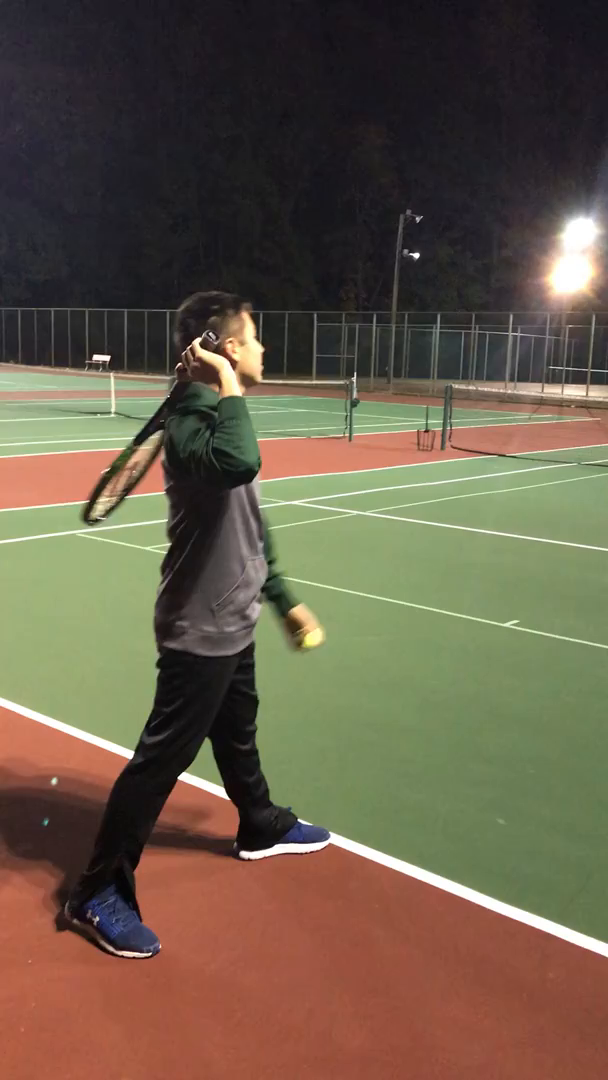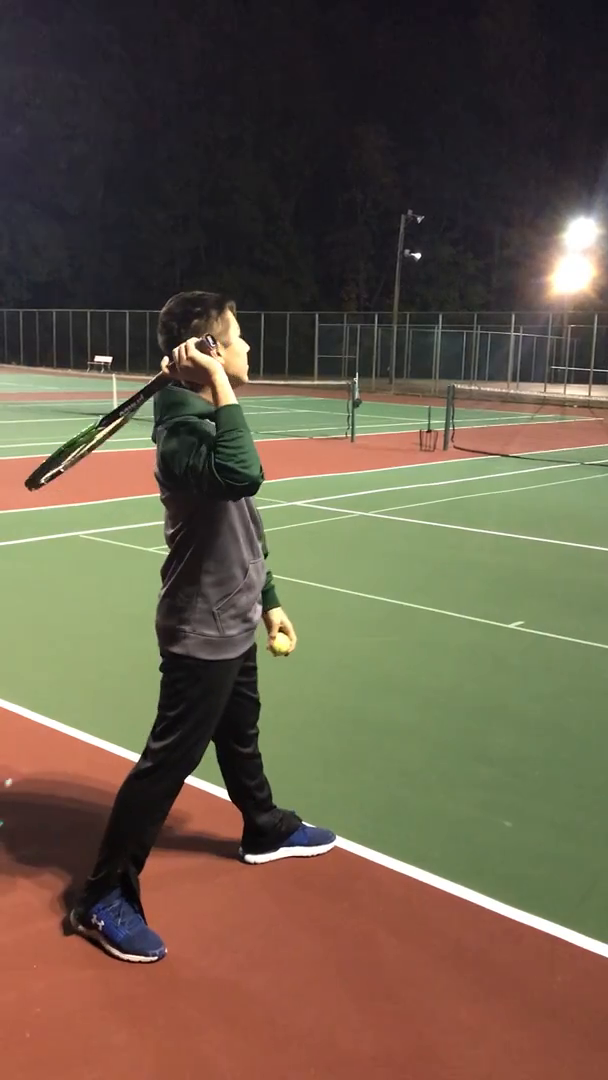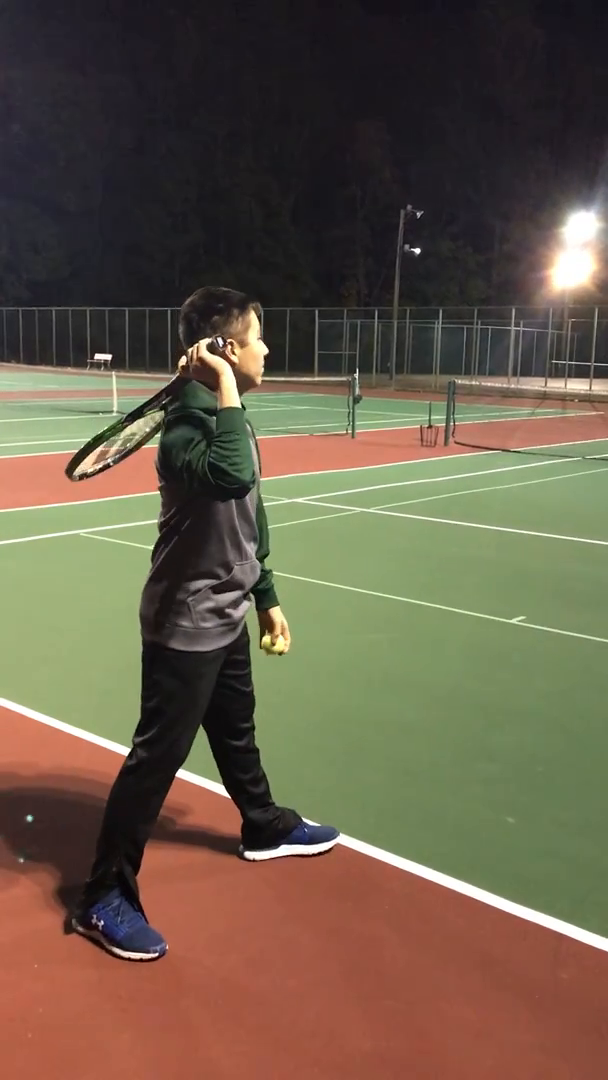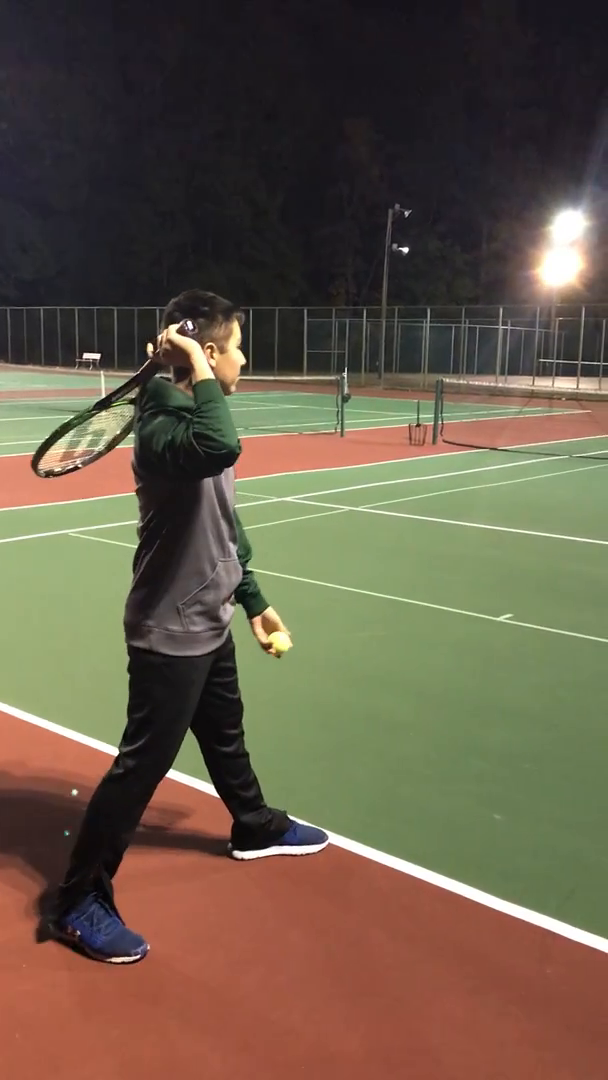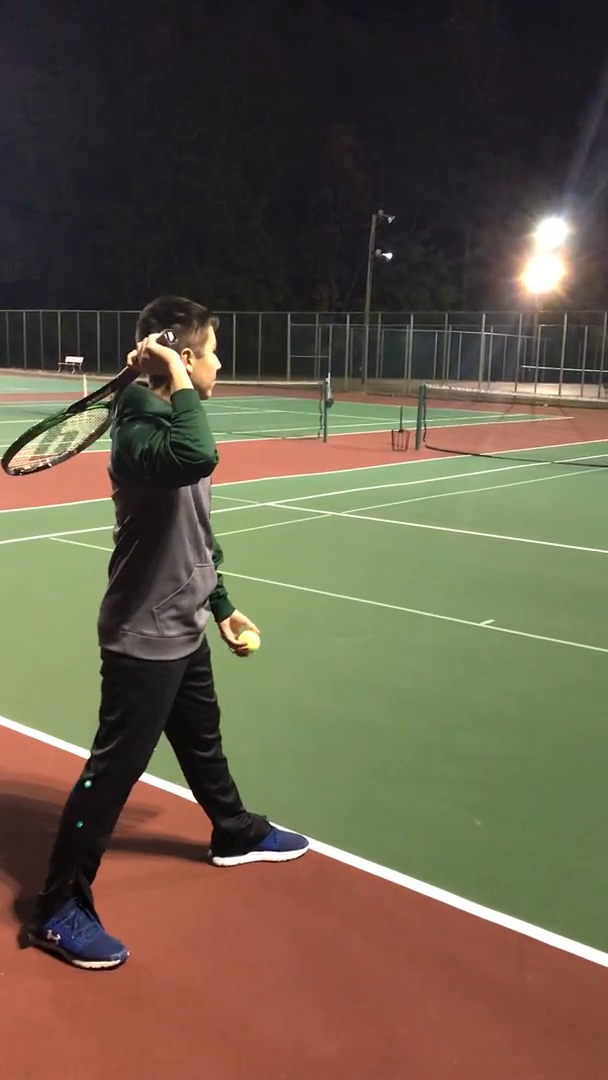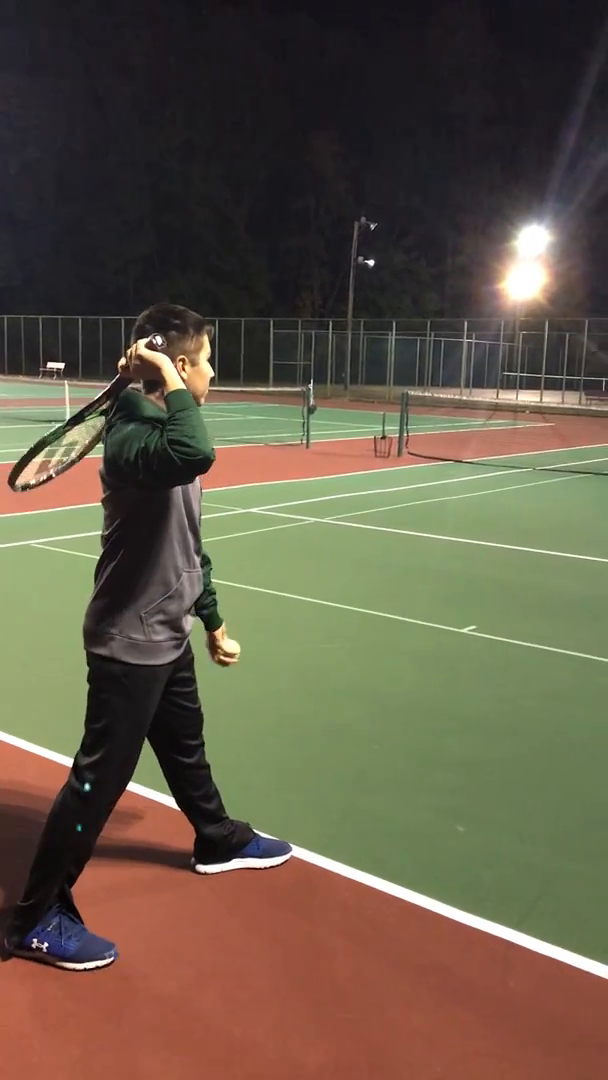
dt=0.4s
person 1, frame 1
left shoulder: (220, 417)
right shoulder: (190, 424)
right elbow: (238, 464)
left wrist: (282, 598)
right wrist: (227, 383)
left hip: (231, 621)
right hip: (198, 628)
left knee: (238, 733)
right knee: (164, 755)
left ankle: (263, 828)
right ankle: (99, 892)
person 1, frame 2
left shoulder: (209, 419)
right shoulder: (184, 432)
right elbow: (244, 476)
left wrist: (267, 598)
right wrist: (221, 390)
left hip: (232, 621)
right hip: (200, 630)
left knee: (240, 734)
right knee: (169, 759)
left ankle: (267, 829)
right ankle: (105, 897)
person 1, frame 3
left shoulder: (229, 418)
right shoulder: (186, 428)
right elbow: (232, 479)
left wrist: (266, 597)
right wrist: (226, 392)
left hip: (227, 616)
right hip: (183, 625)
left knee: (236, 729)
right knee: (157, 756)
left ankle: (265, 828)
right ankle: (106, 897)
person 1, frame 4
left shoulder: (193, 419)
right shoulder: (161, 426)
right elbow: (222, 446)
left wrist: (255, 600)
right wrist: (198, 371)
left hip: (209, 622)
right hip: (169, 631)
left knee: (225, 733)
right knee: (142, 762)
left ankle: (256, 827)
right ankle: (80, 902)
person 1, frame 5
left shoulder: (171, 423)
right shoulder: (139, 432)
right elbow: (198, 458)
left wrist: (221, 606)
right wrist: (177, 381)
left hip: (183, 628)
right hip: (143, 635)
left knee: (202, 737)
right knee: (113, 770)
left ankle: (236, 833)
right ankle: (59, 911)
person 1, frame 6
left shoulder: (165, 430)
right shoulder: (131, 436)
right elbow: (197, 453)
left wrist: (212, 620)
right wrist: (170, 384)
left hip: (168, 633)
right hip: (129, 641)
left knee: (186, 744)
right knee: (100, 775)
left ankle: (219, 841)
